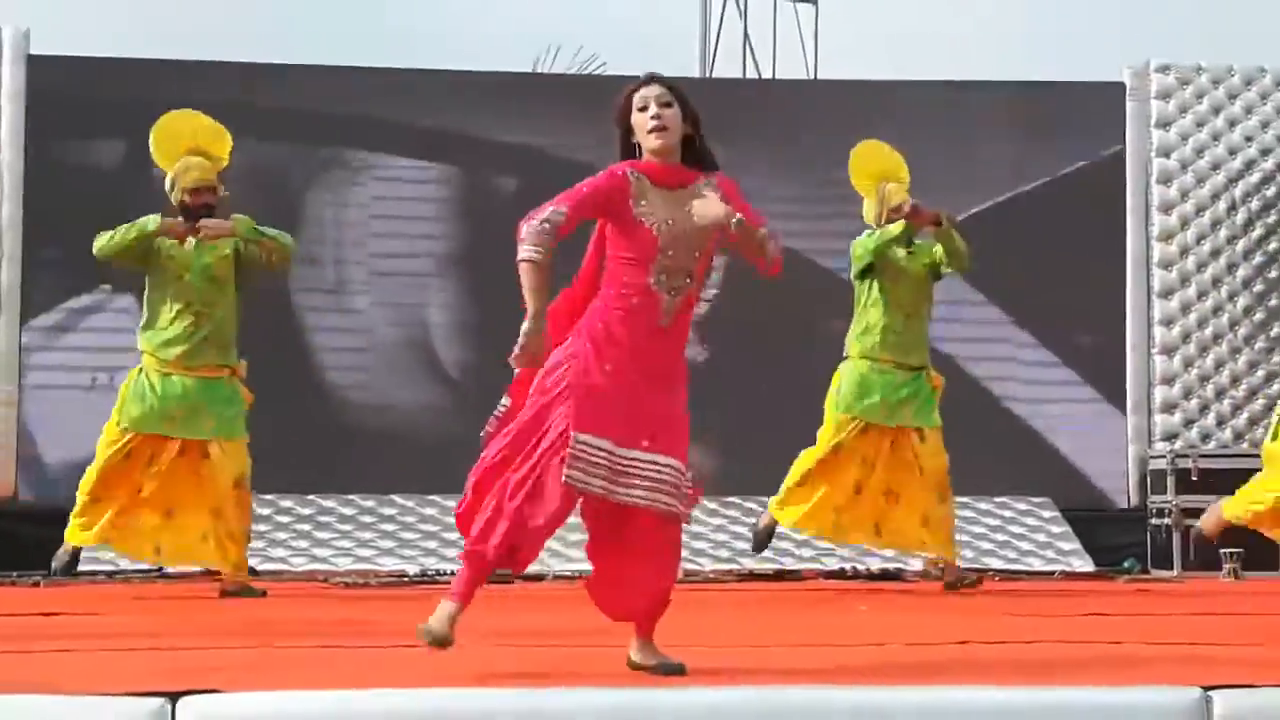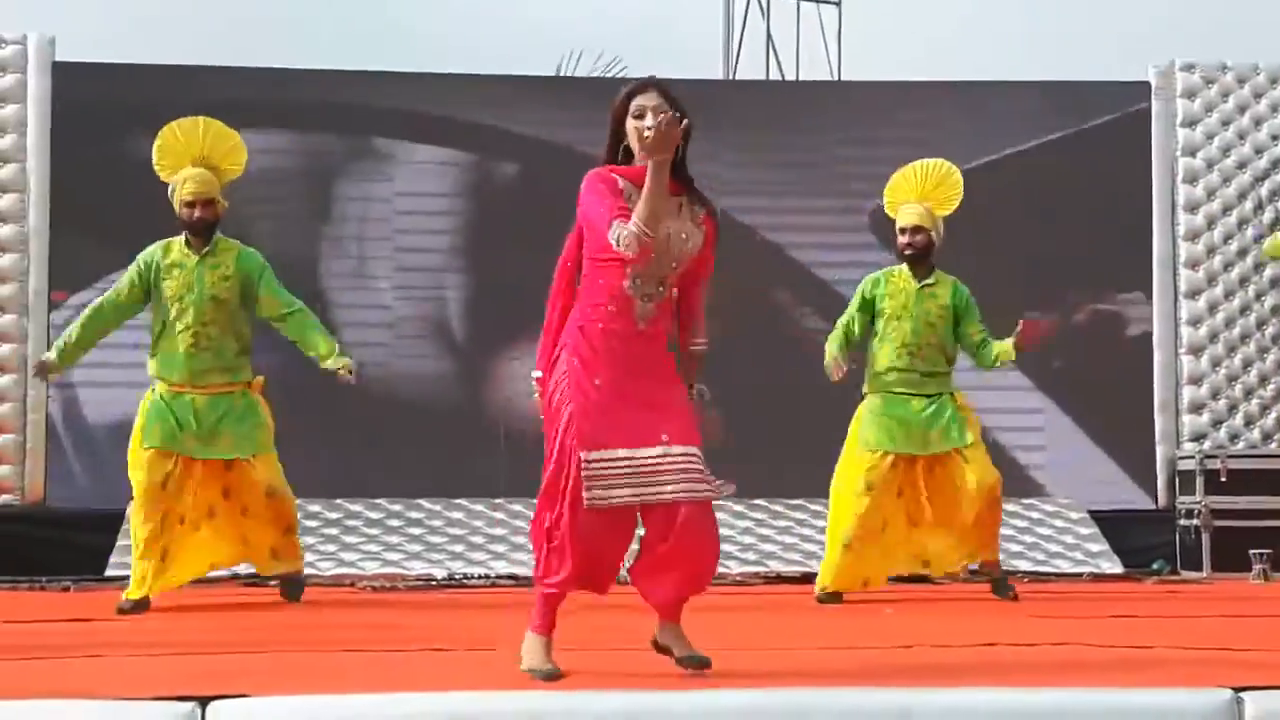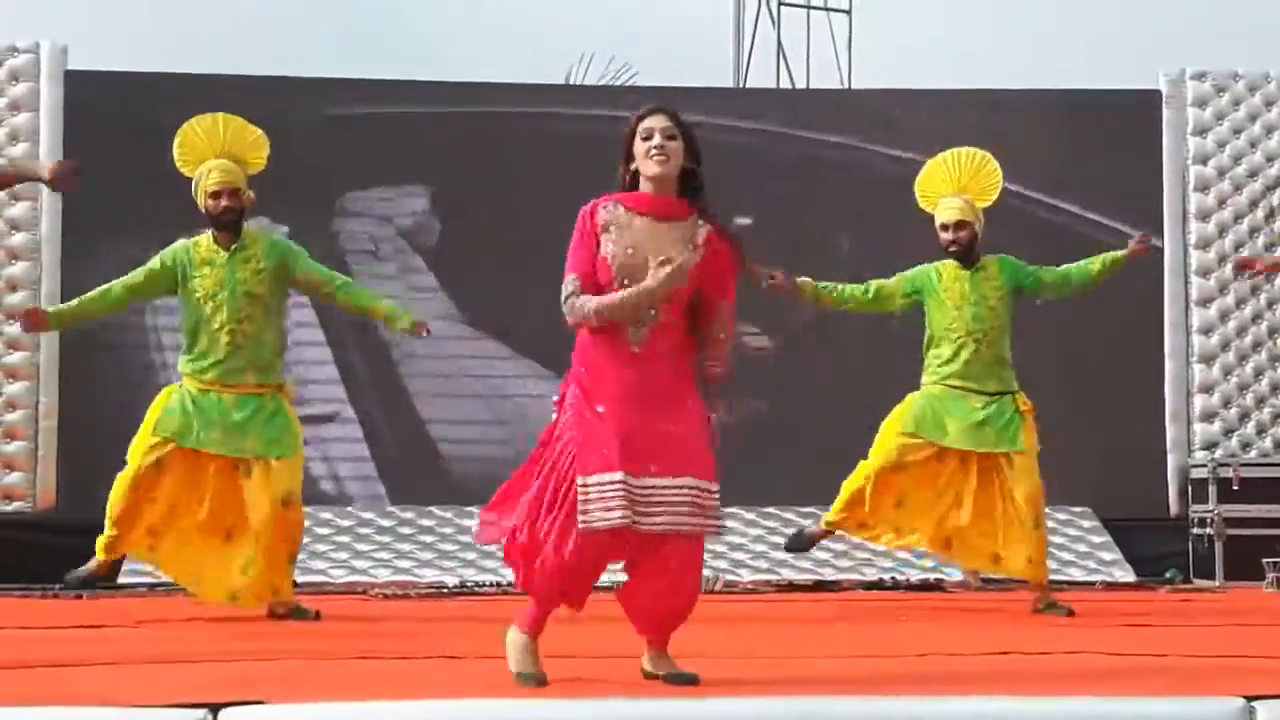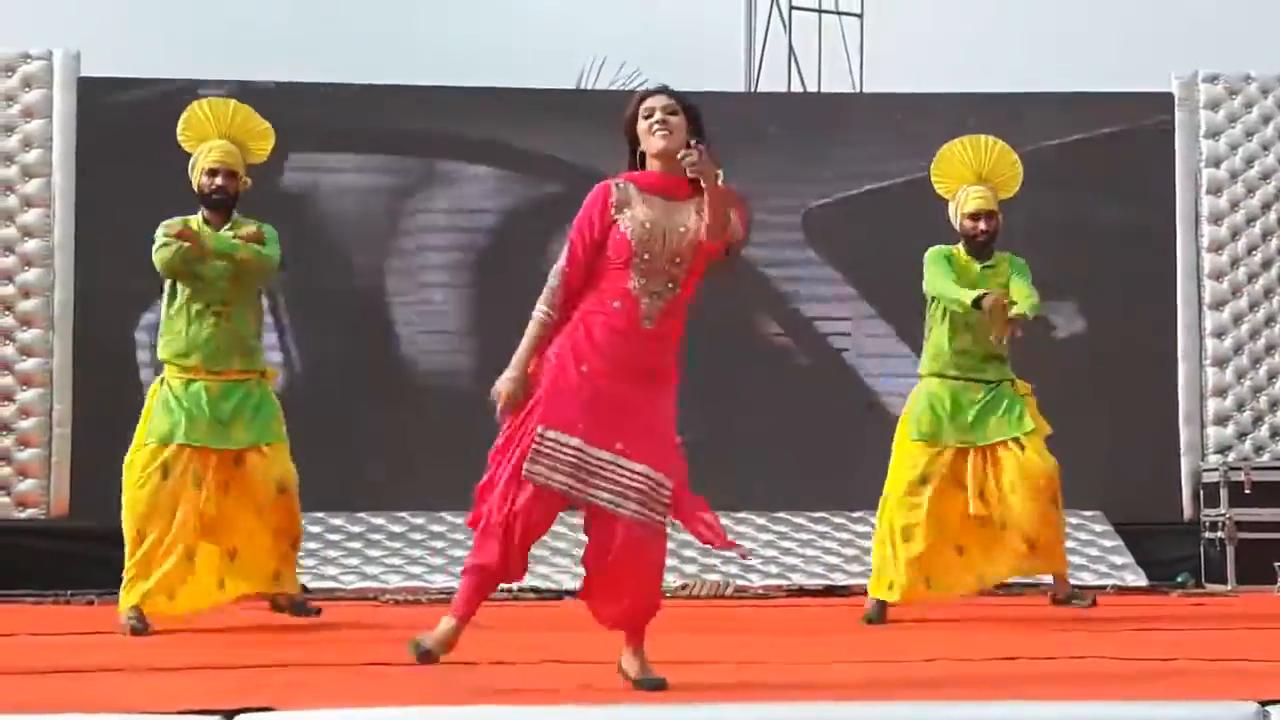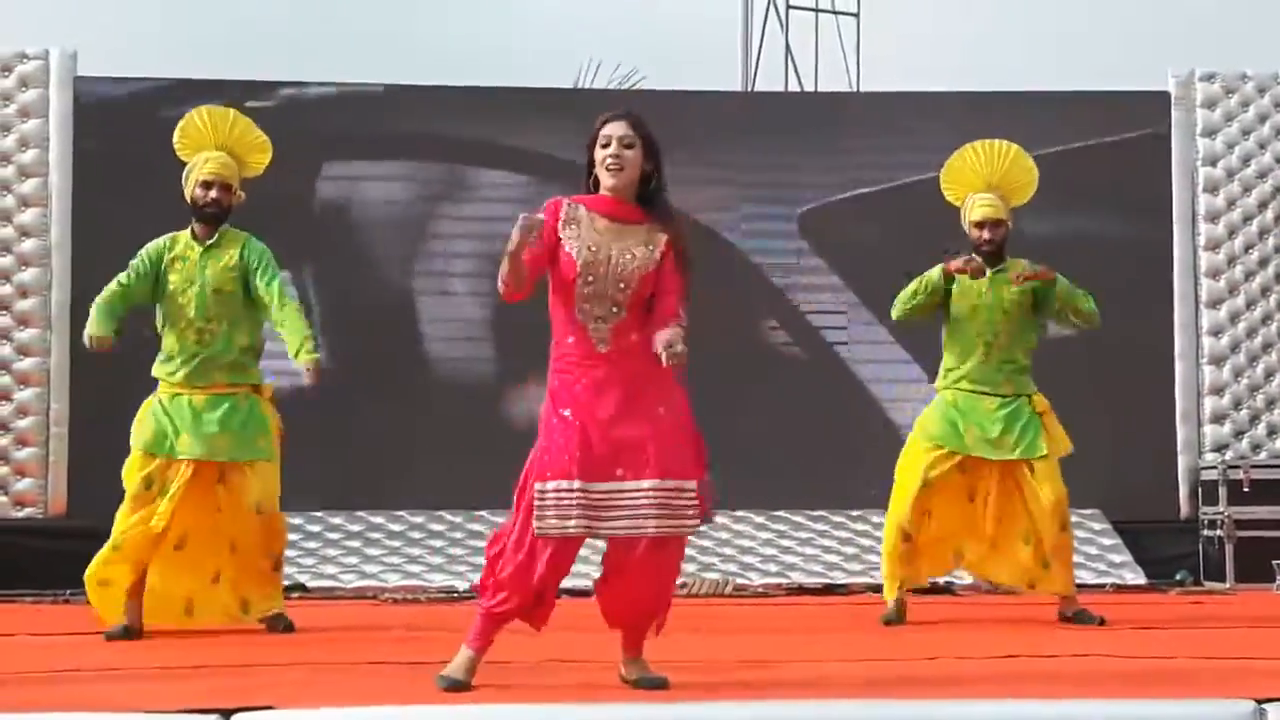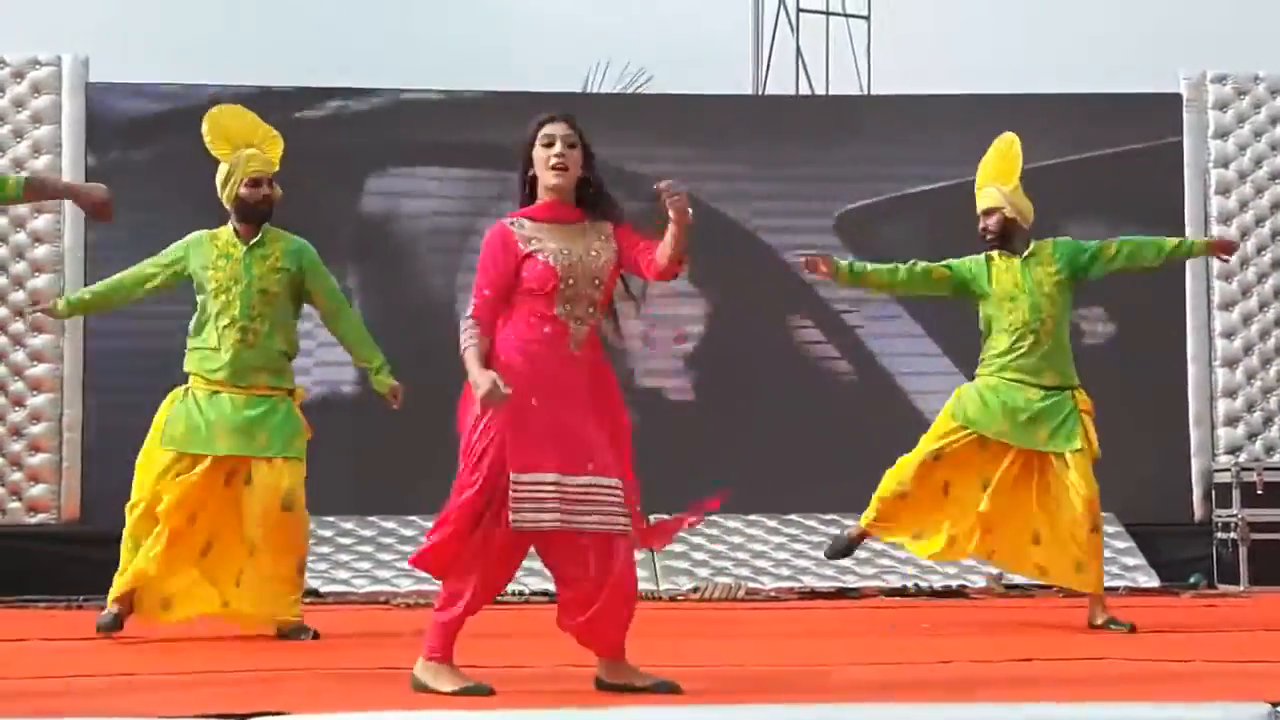
dt=0.4s
person 1, frame 1
left shoulder: (718, 187)
right shoulder: (617, 183)
left elbow: (770, 260)
right elbow: (537, 226)
left wrist: (733, 221)
right wrist: (536, 312)
left hip: (661, 372)
right hip: (599, 355)
left knee: (651, 510)
right knee: (538, 477)
left ankle: (642, 642)
right ankle: (456, 601)
person 1, frame 2
left shoulder: (698, 214)
right shoulder: (600, 184)
right elbow: (629, 246)
left wrist: (697, 391)
right wrist: (650, 181)
left hip: (655, 372)
right hip: (591, 364)
left knee: (684, 504)
right knee: (586, 501)
left ankle: (669, 626)
right ankle: (538, 633)
person 1, frame 3
left shoulder: (708, 237)
right shoulder: (599, 215)
left elbow: (719, 324)
right elbow: (575, 307)
left wrist: (708, 402)
right wrist: (647, 289)
left hip: (670, 396)
right hip: (599, 389)
left knee: (675, 529)
right knee: (595, 521)
left ankle: (656, 651)
right ankle: (526, 630)
person 1, frame 4
left shoulder: (709, 205)
right shoulder: (610, 197)
left elbow: (726, 237)
right elbow: (564, 281)
left wrist: (710, 179)
right wrist: (520, 363)
left hip: (651, 380)
right hip: (583, 361)
left knee: (633, 515)
right knee: (529, 490)
left ankle: (633, 651)
right ankle: (457, 615)
person 1, frame 5
left shoulder: (661, 237)
right shoulder: (560, 215)
left elbow: (670, 318)
right elbow: (514, 288)
left wrist: (673, 342)
right wrist: (515, 246)
left hip: (647, 397)
right hip: (574, 392)
left knee: (650, 529)
right knee: (545, 528)
left ankle: (632, 656)
right ankle: (473, 646)
person 1, frame 6
left shoulder: (607, 230)
right shoulder: (510, 234)
left elbow: (661, 267)
right elbow: (474, 321)
left wrist: (680, 222)
right wrist: (480, 376)
left hip: (584, 397)
right hip: (518, 394)
left knee: (600, 532)
right knee: (495, 525)
left ankle: (613, 662)
right ankle: (433, 659)
person 2, frame 1
left shoulder: (235, 241)
right shoulder: (156, 242)
left elbow: (285, 251)
right elbow: (103, 248)
left wrist: (240, 228)
right wrist: (156, 227)
left hip: (215, 386)
right hip: (157, 380)
left knee: (229, 481)
right knee: (113, 462)
left ankle: (233, 575)
right ankle: (77, 539)
person 2, frame 2
left shoulder: (243, 258)
right shoulder: (156, 258)
left elbow: (287, 311)
right elbow: (109, 306)
left wrist: (331, 354)
right wrist: (62, 353)
left hip: (233, 402)
right hip: (170, 401)
left knee: (268, 491)
right knee: (156, 495)
left ankle: (286, 566)
right ankle: (143, 586)
person 2, frame 3
left shoulder: (276, 250)
right shoulder: (182, 256)
left elbow: (331, 285)
right elbow: (127, 289)
left wrist: (394, 315)
right wrist: (61, 315)
left hip: (261, 404)
right hip: (196, 399)
left knee: (278, 503)
right knee: (142, 480)
left ankle: (278, 596)
right ankle: (109, 557)
person 2, frame 4
left shoulder: (259, 234)
right shoulder: (171, 229)
left elbow: (257, 262)
right elbow: (168, 263)
left wrist: (207, 233)
right wrist: (231, 238)
left hip: (248, 389)
right hip: (183, 391)
left knee: (273, 491)
right knee: (155, 494)
left ankle: (283, 587)
right ankle: (139, 602)
person 2, frame 5
left shoulder: (252, 251)
right shoulder: (162, 249)
left elbow: (283, 303)
right elbow: (118, 291)
left wrist: (303, 351)
right wrist: (98, 325)
left hip: (238, 405)
right hip: (173, 404)
left knee: (256, 510)
right knee: (145, 506)
left ankle: (268, 604)
right ankle: (132, 607)
person 2, frame 6
left shoulder: (296, 251)
right shoulder: (198, 248)
left elbow: (338, 314)
right elbow: (138, 282)
left wrist: (377, 371)
right wrist: (73, 304)
left hip: (271, 407)
right hip: (203, 401)
left knee: (279, 510)
right knee: (158, 498)
left ankle: (284, 614)
right ankle: (127, 597)
person 3, frame 1
left shoulder: (927, 250)
right shoulder: (866, 246)
left elbow: (960, 260)
right elbow: (873, 251)
left wrist: (942, 227)
right wrist: (908, 223)
left hip: (914, 379)
right hip: (866, 374)
left knee: (930, 469)
right knee: (832, 452)
left ankle: (948, 565)
right ankle: (774, 515)
person 3, frame 2
left shoulder: (955, 290)
right shoulder: (877, 284)
left elbow: (981, 353)
right elbow: (843, 332)
left wrist: (1015, 345)
right wrist: (835, 358)
left hip: (940, 408)
right hip: (885, 407)
left knee: (981, 486)
right knee: (861, 494)
left ankle: (990, 567)
right ankle: (835, 580)
person 3, frame 3
left shoulder: (1006, 270)
right shoulder: (924, 278)
left elbow: (1061, 281)
right elbow: (864, 297)
left wrist: (1121, 257)
right wrist: (803, 287)
left hip: (997, 406)
right hip: (938, 400)
left knee: (1024, 497)
right knee: (881, 467)
left ankle: (1040, 592)
right ankle: (827, 527)
person 3, frame 4
left shoulder: (1011, 266)
right shoulder: (938, 257)
left elbow: (1027, 298)
right elbow: (941, 289)
left wrist: (1014, 315)
right wrist: (978, 299)
left hip: (999, 393)
right hip: (941, 396)
left knee: (1037, 479)
right knee: (912, 492)
left ankle: (1059, 579)
right ankle: (882, 593)
person 3, frame 5
left shoulder: (1030, 277)
right shoulder: (947, 275)
left elbow: (1088, 315)
right elbow: (900, 311)
left wrist: (1050, 280)
right wrist: (944, 272)
left hip: (1017, 411)
right hip: (957, 406)
left knee: (1048, 503)
right knee: (913, 494)
left ankle: (1068, 602)
right ankle: (897, 593)
person 3, frame 6
left shoulder: (1062, 253)
right shoulder: (976, 269)
left elbow: (1128, 254)
right elbow: (912, 279)
left wrist: (1197, 246)
right wrist: (844, 271)
left hip: (1055, 403)
right hip: (993, 395)
left knee: (1080, 503)
right knee: (927, 460)
left ankle: (1097, 609)
right ankle: (864, 529)
